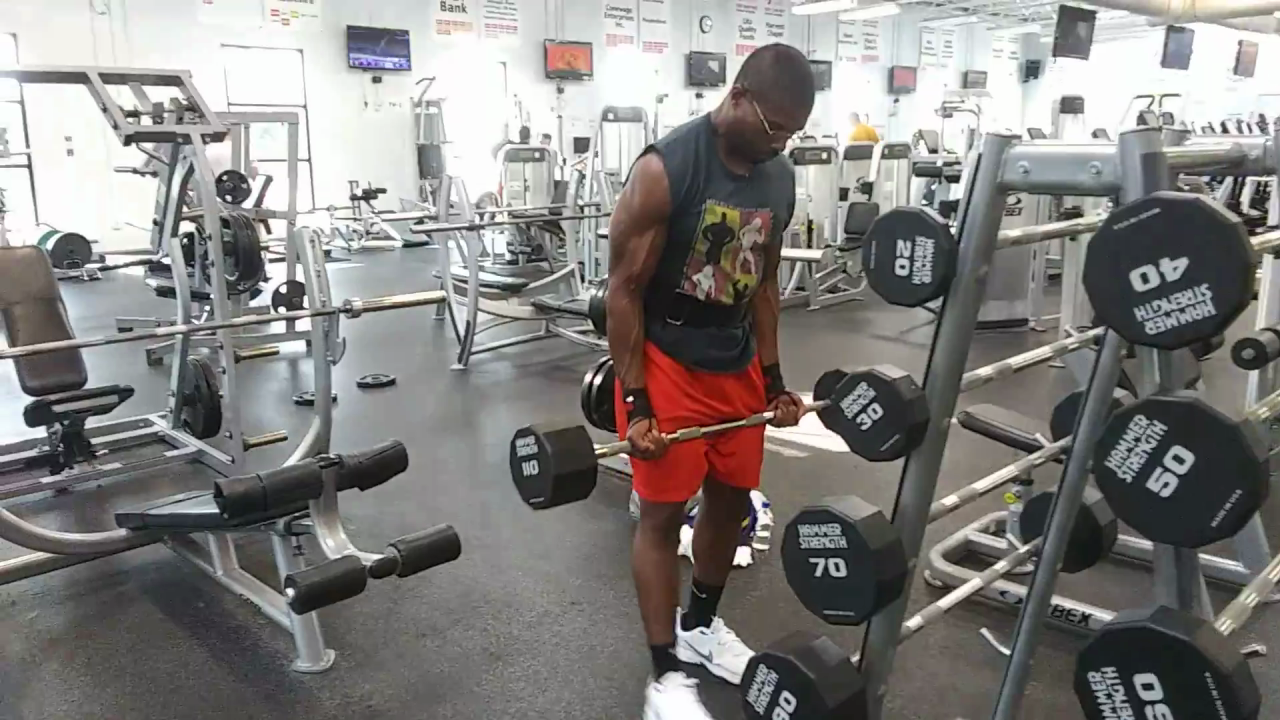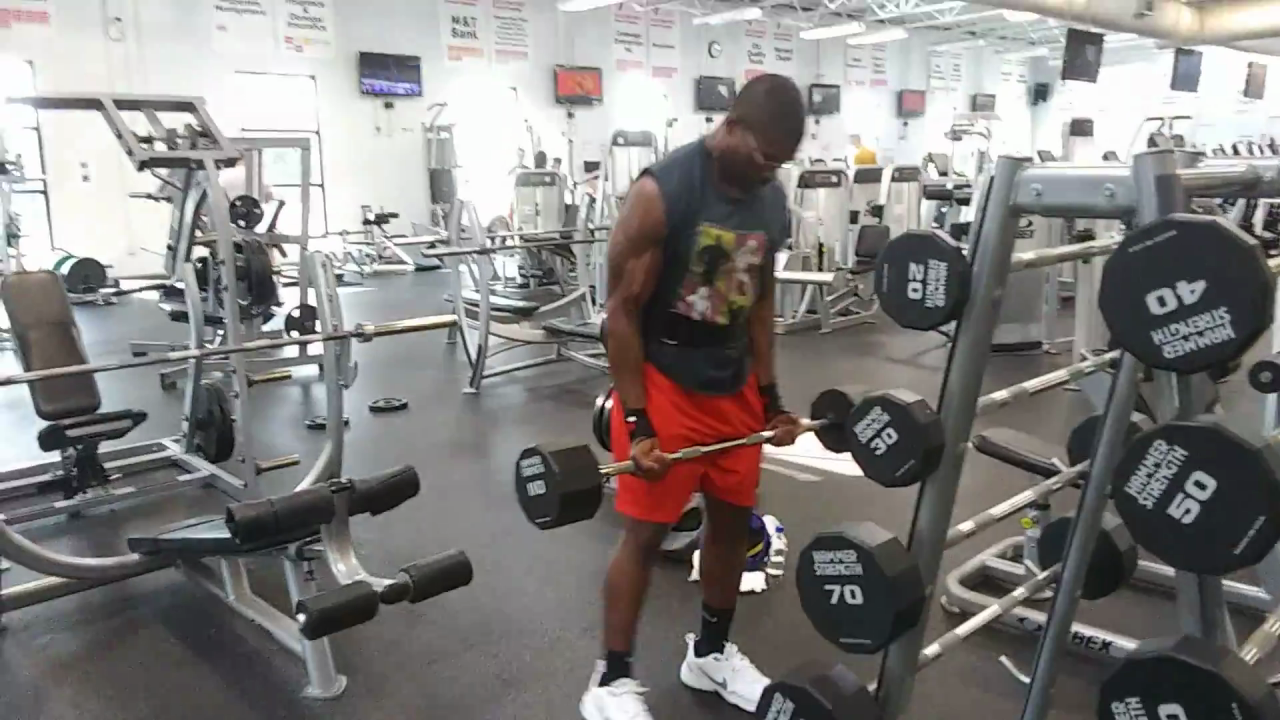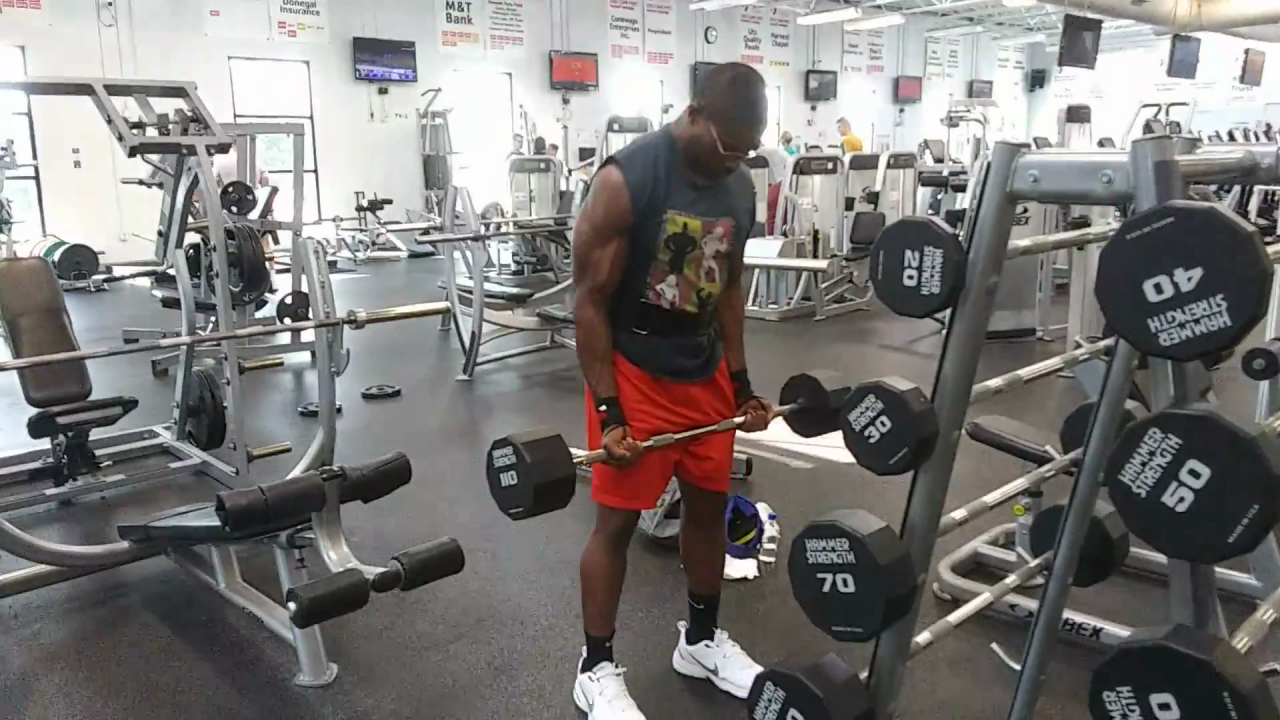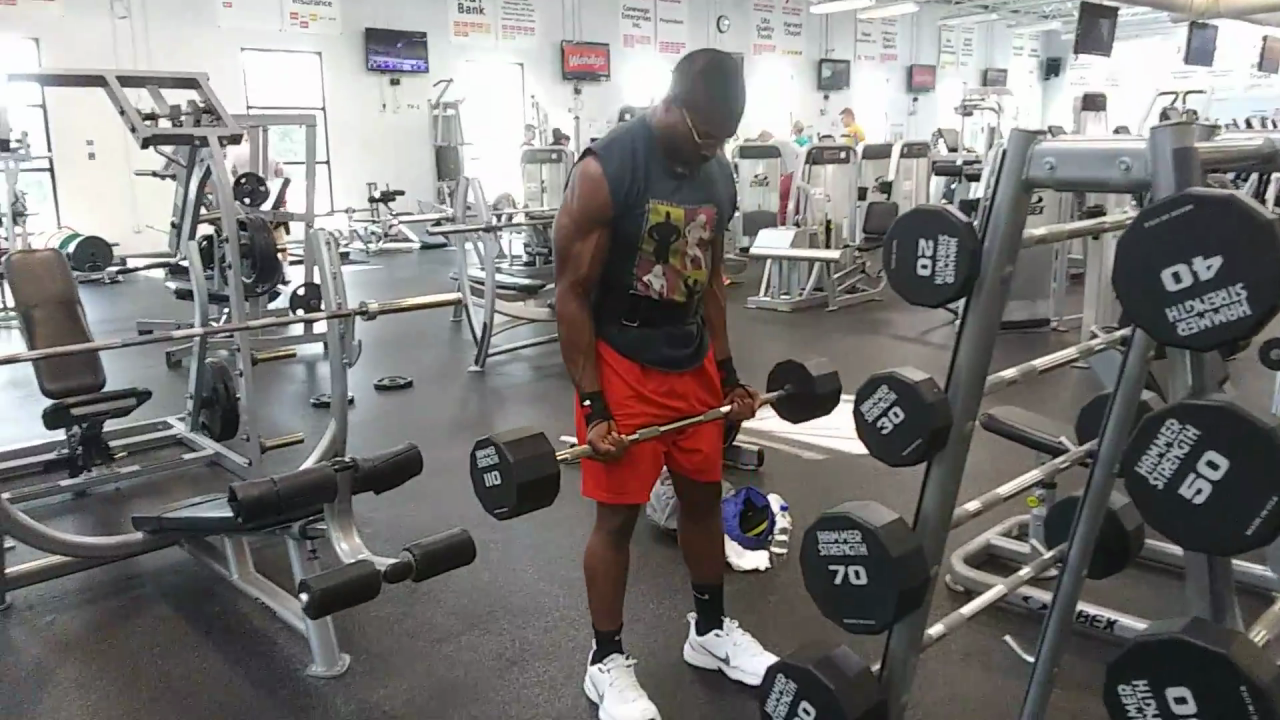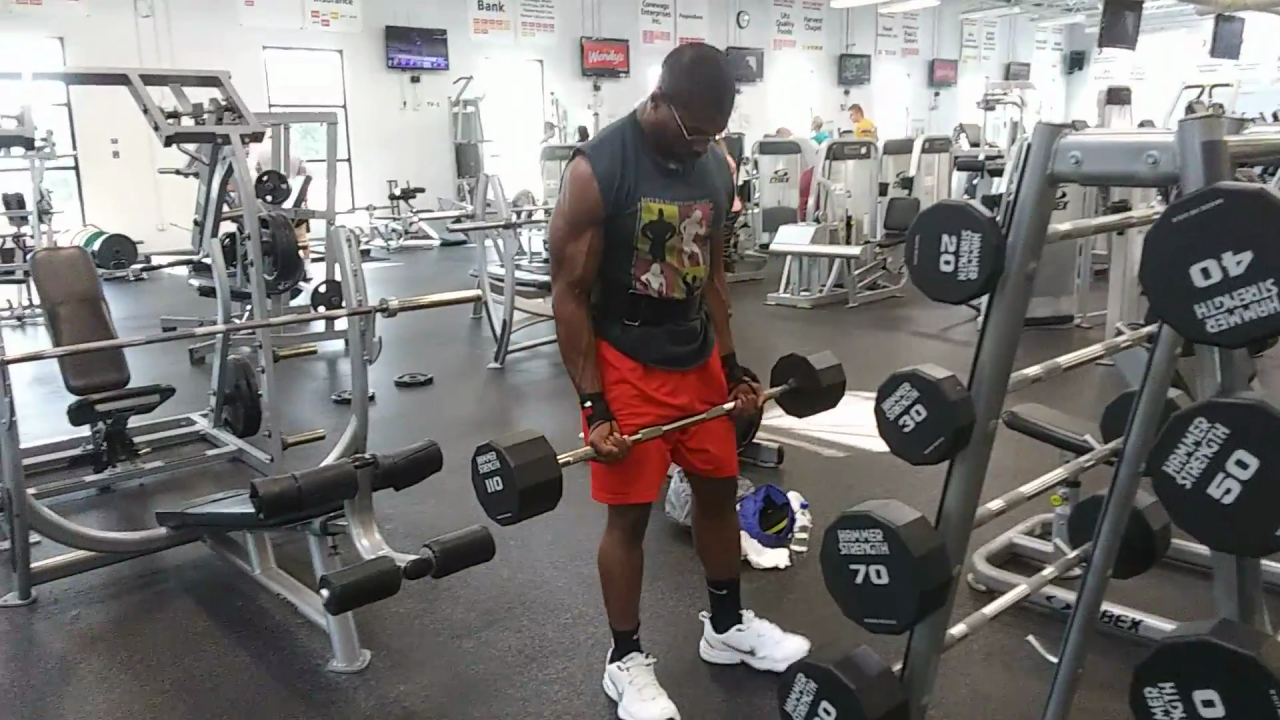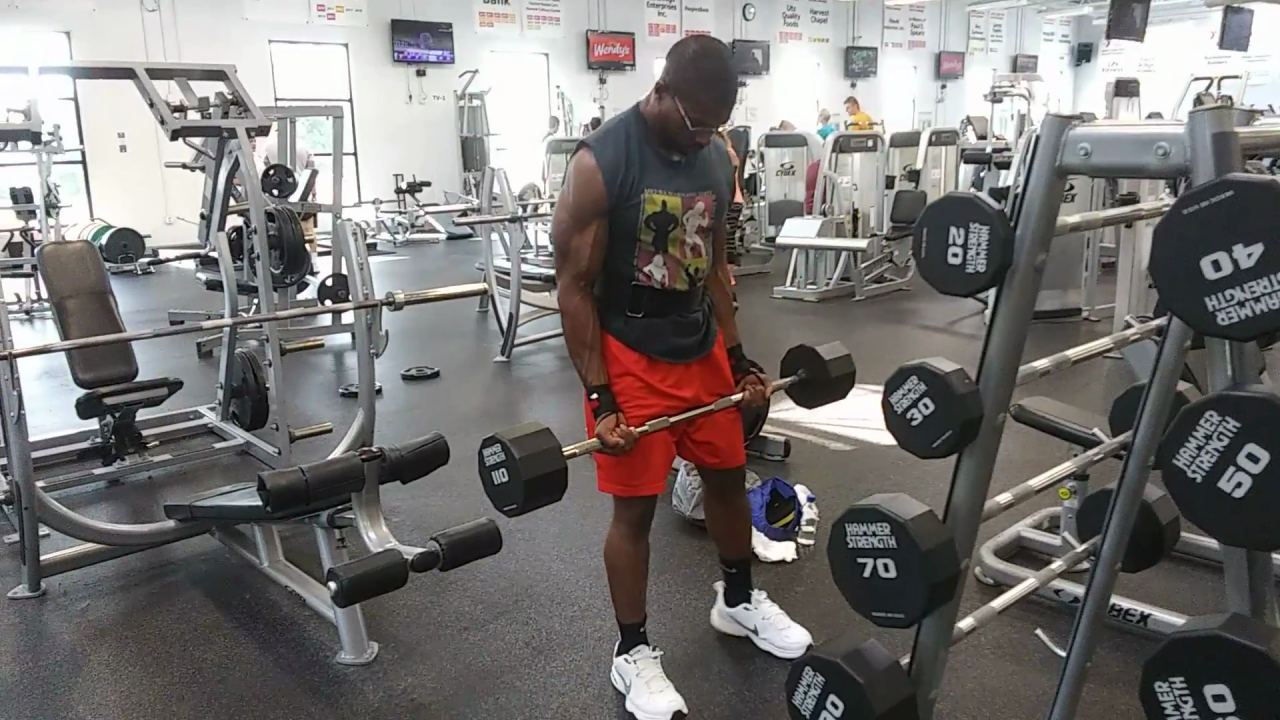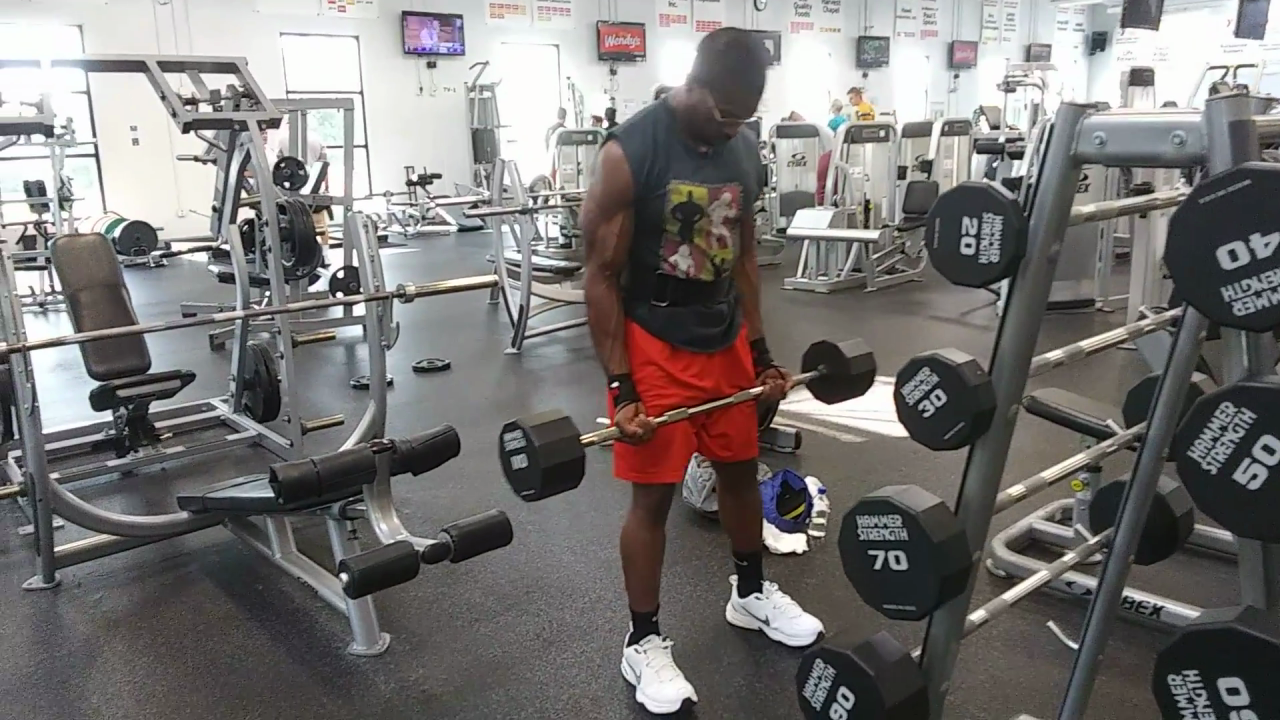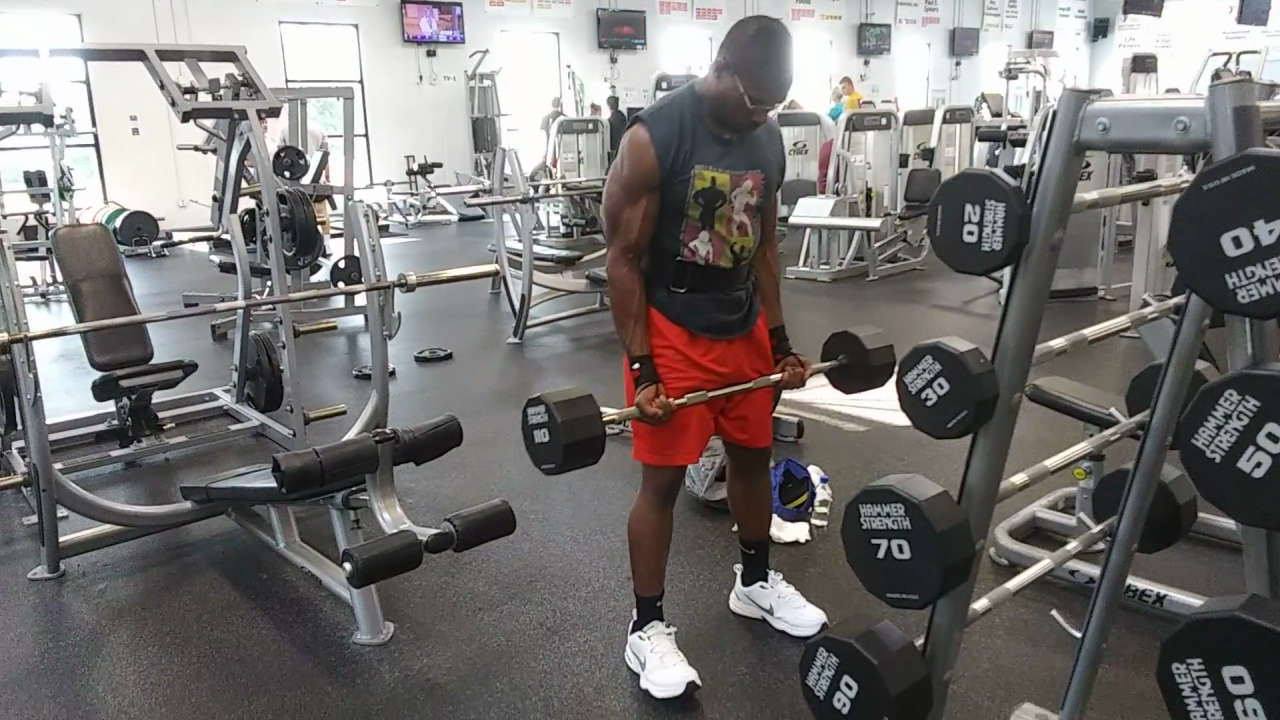
dt=0.2s
person 1, frame 1
left shoulder: (779, 177)
right shoulder: (663, 169)
right elbow: (624, 289)
left wrist: (773, 378)
right wrist: (635, 403)
left hip: (737, 366)
right hip: (668, 364)
left knee: (731, 501)
right knee: (662, 514)
left ankle: (699, 623)
person 1, frame 2
left shoulder: (773, 201)
right shoulder: (660, 191)
right elbow: (622, 311)
left wrist: (769, 397)
right wrist: (637, 422)
left hip: (733, 389)
right hip: (664, 385)
left knee: (734, 520)
right knee: (646, 532)
left ankle: (710, 652)
person 1, frame 3
left shoulder: (740, 188)
right shoulder: (625, 179)
right elbow: (590, 300)
left wrist: (741, 383)
right wrist: (609, 411)
left hip: (704, 375)
right hip: (634, 373)
left knee: (710, 506)
right knee: (617, 520)
left ankle: (701, 640)
person 1, frame 4
left shoulder: (719, 175)
right shoulder: (604, 170)
right elbow: (572, 294)
left wrist: (727, 372)
right wrist: (593, 405)
left hip: (692, 363)
right hip: (622, 366)
left knee: (704, 496)
right knee: (617, 514)
left ankle: (709, 630)
right ankle: (606, 662)
person 1, frame 5
left shoulder: (715, 168)
right shoulder: (596, 169)
right elbow: (569, 295)
left wrist: (731, 366)
right wrist: (594, 407)
left hip: (698, 361)
right hip: (627, 367)
left knee: (719, 491)
right knee: (628, 514)
left ankle: (727, 626)
right ankle: (625, 660)
person 1, frame 6
left shoulder: (717, 159)
right shoulder: (600, 163)
right elbow: (575, 288)
left wrist: (738, 357)
right wrist: (599, 399)
left hip: (703, 349)
right hip: (631, 359)
left knee: (728, 477)
right knee: (635, 506)
left ankle: (738, 599)
right ankle: (632, 652)
person 1, frame 7
left shoulder: (744, 152)
right shoulder: (629, 153)
right elbow: (601, 276)
left wrist: (760, 351)
right wrist: (620, 388)
left hip: (726, 340)
right hip: (654, 346)
left knee: (741, 471)
right knee: (653, 494)
left ankle: (750, 592)
right ankle: (643, 643)
person 1, frame 8
left shoulder: (767, 141)
right shoulder: (654, 137)
right elbow: (623, 259)
left wrist: (779, 339)
right wrist: (641, 368)
left hip: (743, 327)
right hip: (672, 330)
left knee: (753, 457)
right knee: (662, 479)
left ankle: (755, 580)
right ankle: (647, 629)
